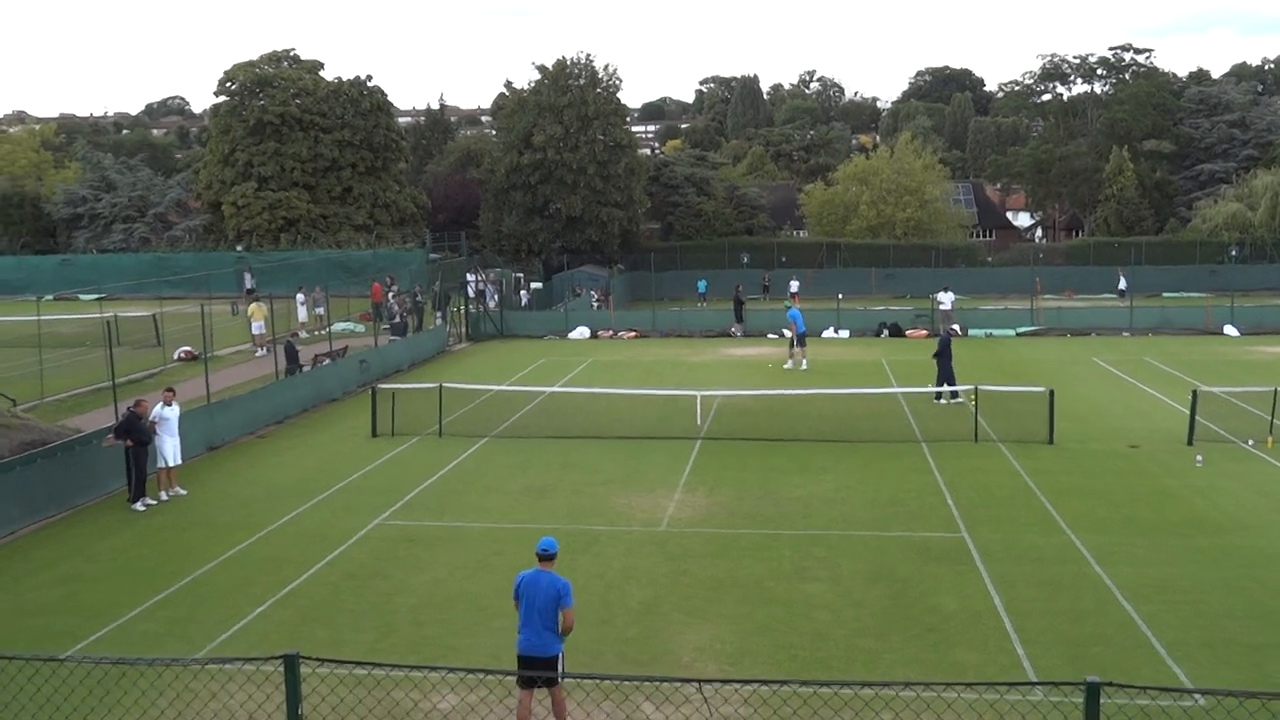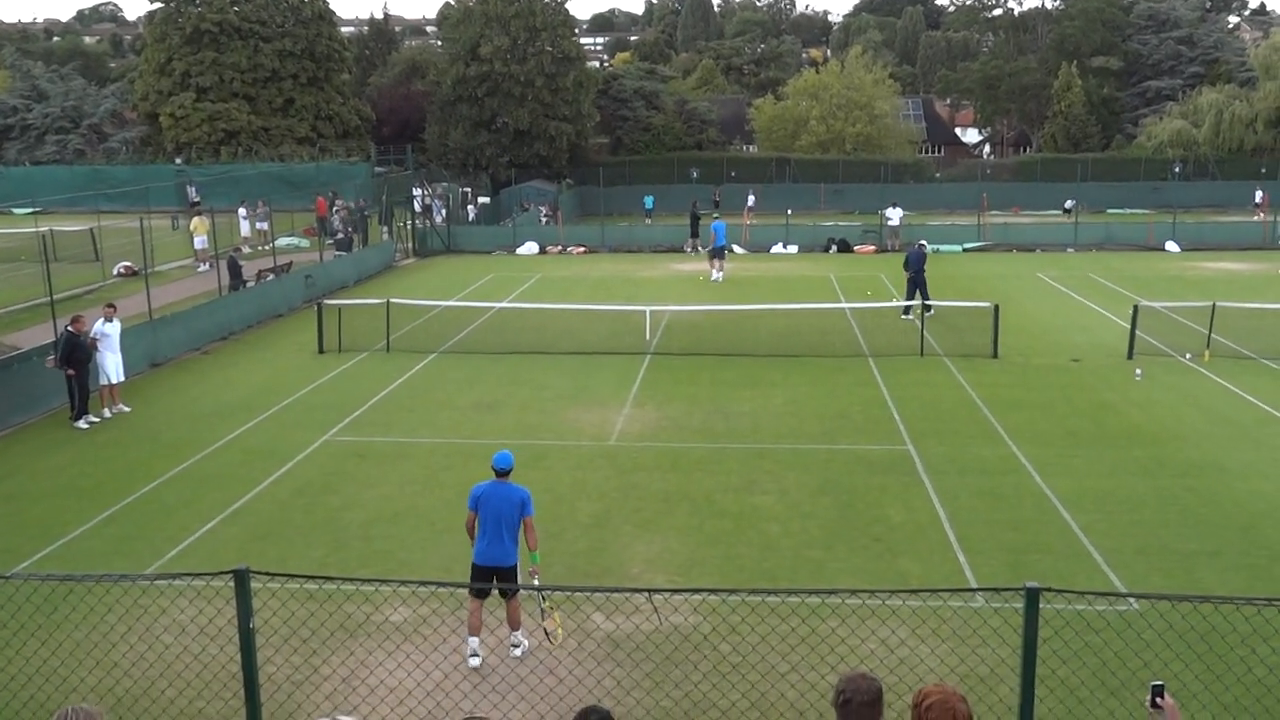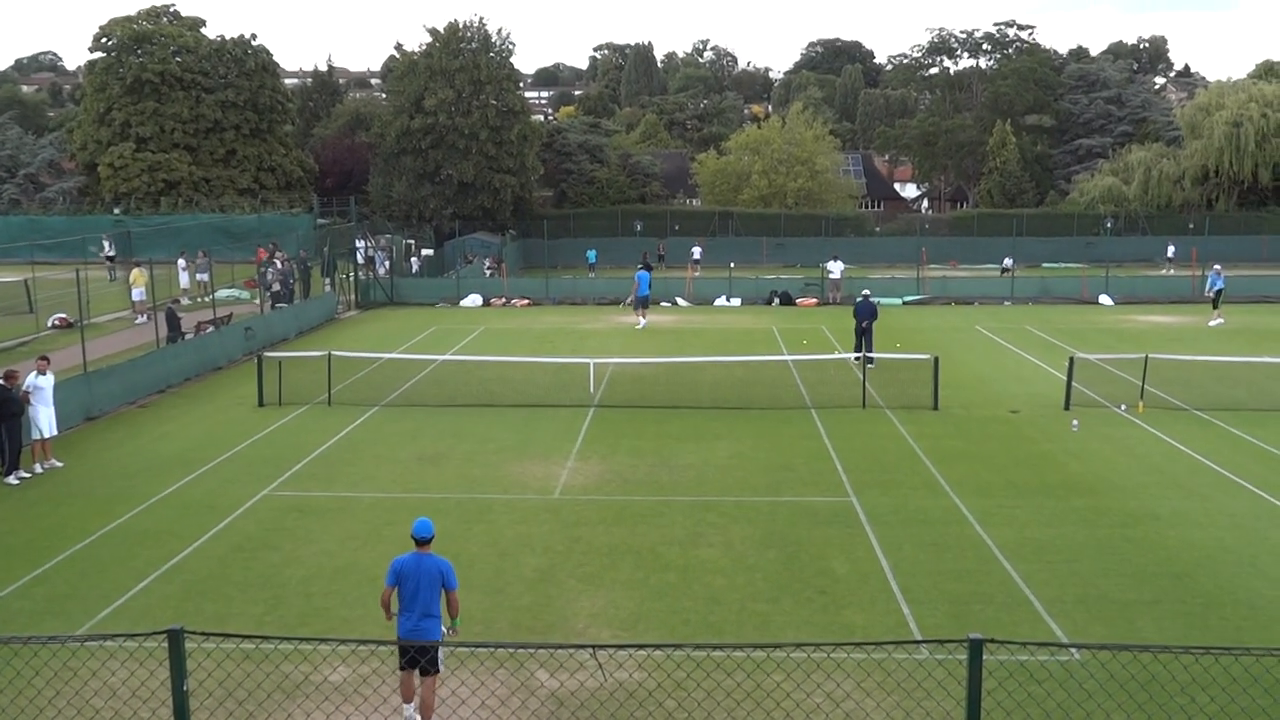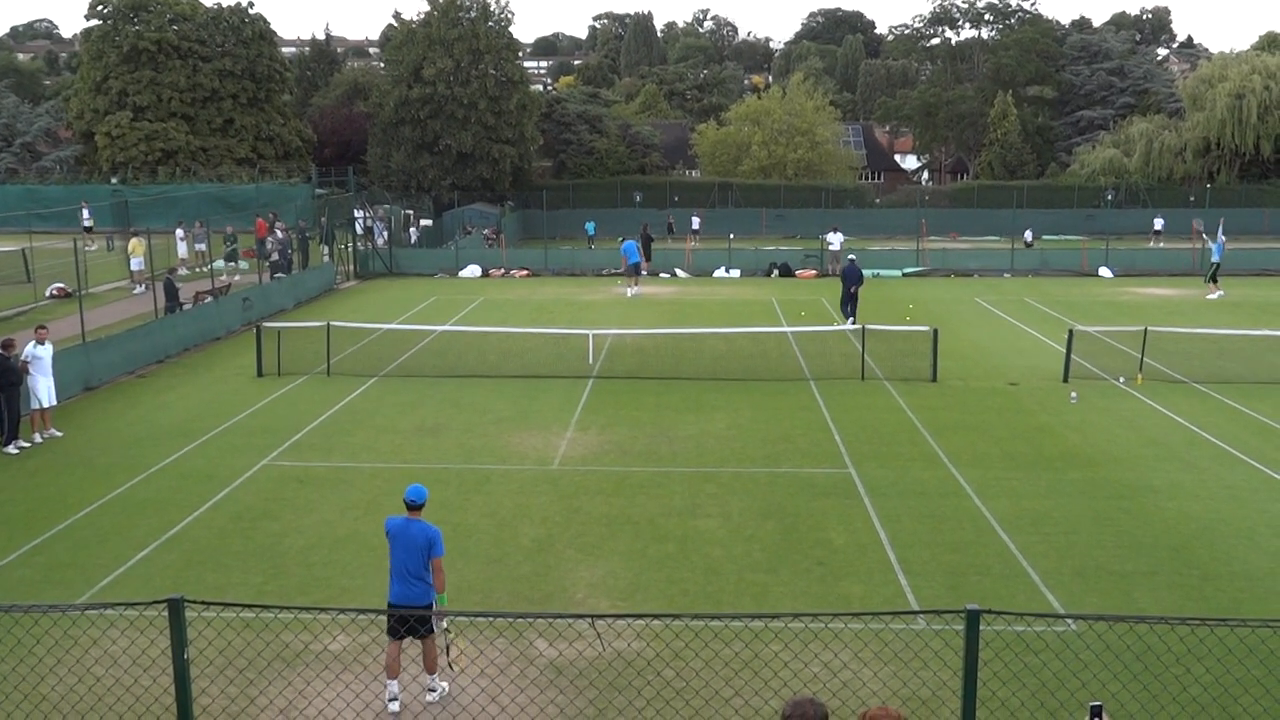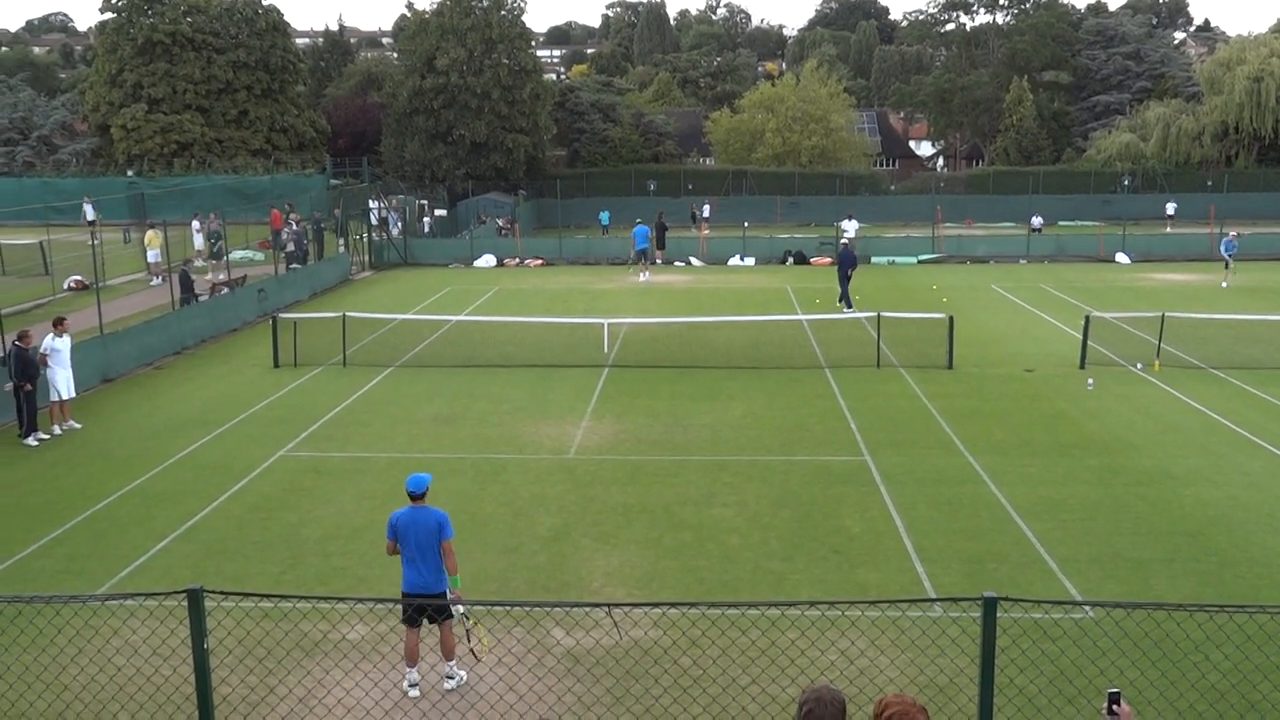
dt=1s
person 1, frame 1
left shoulder: (521, 578)
right shoulder: (562, 585)
right elbow: (568, 622)
right wrist: (561, 637)
left hip: (525, 647)
right hip: (551, 648)
left knee: (525, 694)
right knee: (556, 691)
person 1, frame 2
left shoulder: (478, 490)
right shoulder: (522, 494)
left elbow: (469, 523)
right elbow: (529, 529)
right wrist: (534, 559)
left hip: (481, 558)
right hip: (508, 559)
left knee: (475, 604)
right knee: (512, 601)
left ankle: (473, 652)
right ankle: (516, 644)
person 1, frame 3
left shoulder: (398, 563)
right shoulder: (443, 566)
left elbow: (385, 597)
right elbow: (452, 601)
left wrist: (388, 613)
right wrist: (454, 623)
left hip: (405, 631)
right hip: (430, 633)
left knee: (406, 673)
right knee: (428, 682)
person 1, frame 4
left shoulder: (390, 524)
right shoulder: (432, 532)
right elbow: (437, 570)
right wrist: (441, 601)
left hip: (397, 598)
right hip: (422, 599)
left knee: (394, 645)
right knee: (428, 642)
left ankle: (393, 696)
right ankle: (433, 688)
person 1, frame 5
left shoulder: (396, 518)
right shoulder: (440, 517)
left elbow: (390, 550)
right elbow: (448, 553)
right wrist: (455, 584)
left hip: (411, 587)
right hip: (437, 586)
left knee: (412, 633)
right knee: (445, 628)
left ankle: (412, 682)
right ankle: (451, 675)
